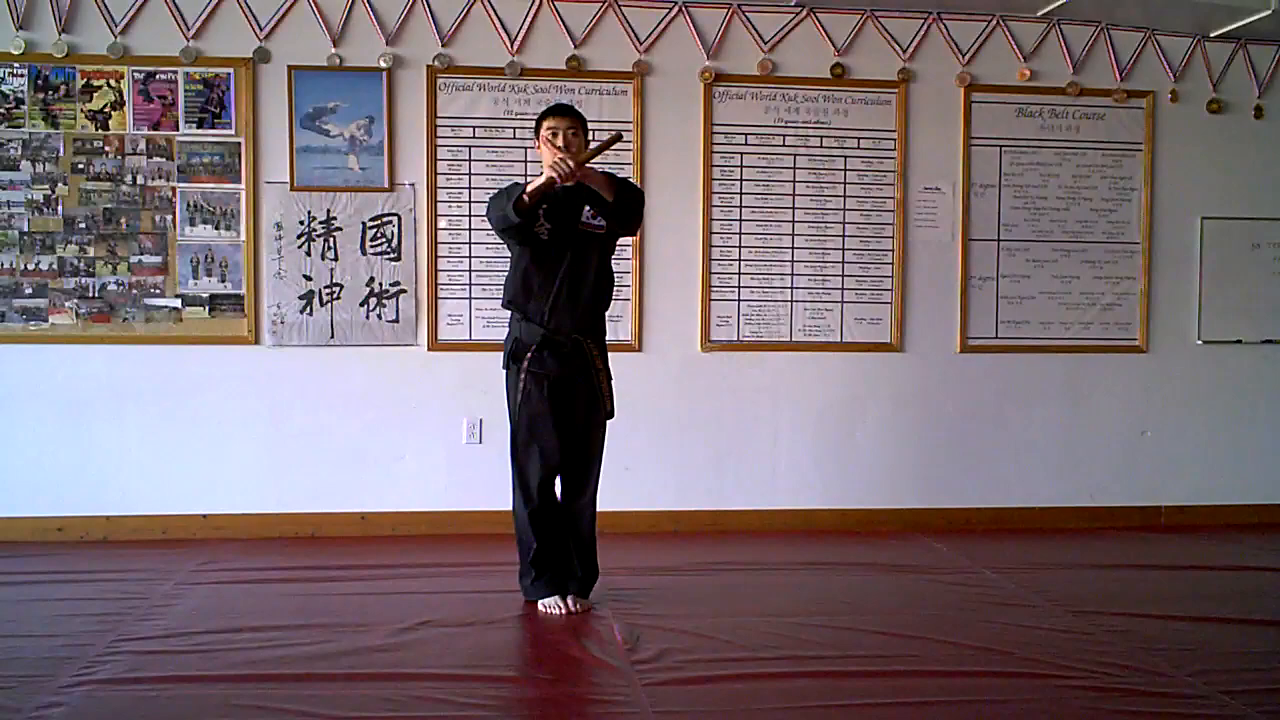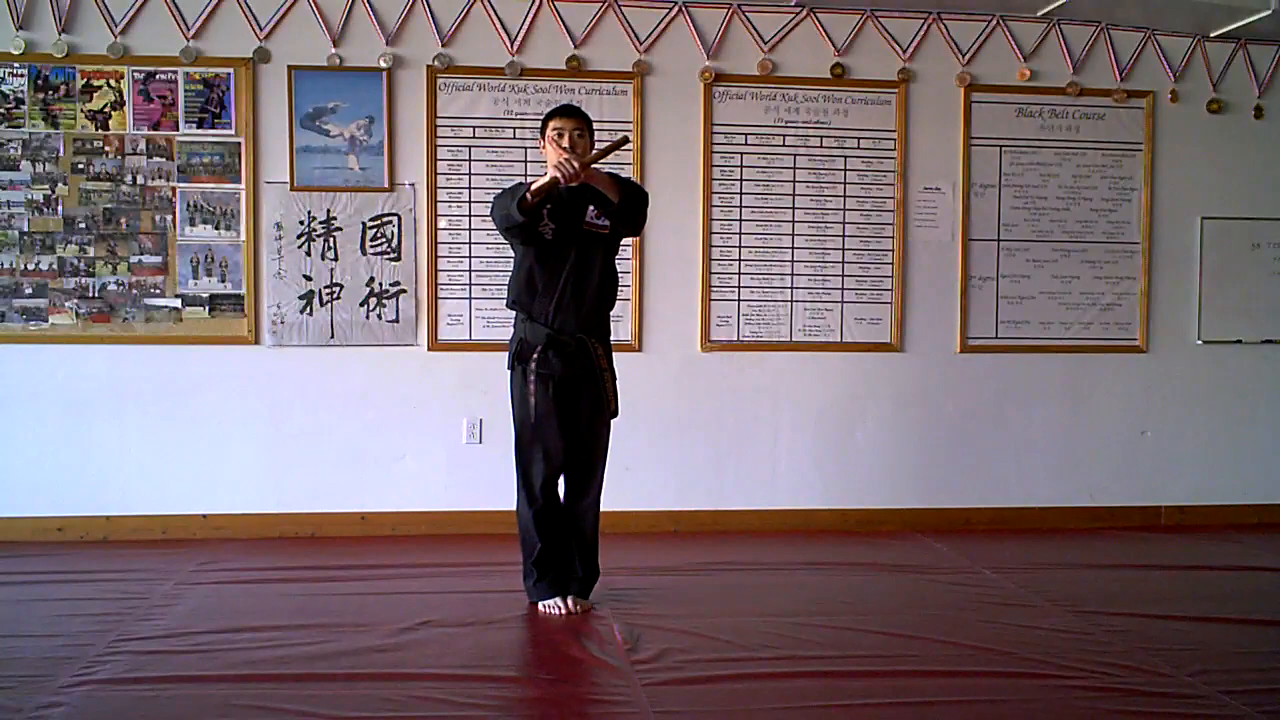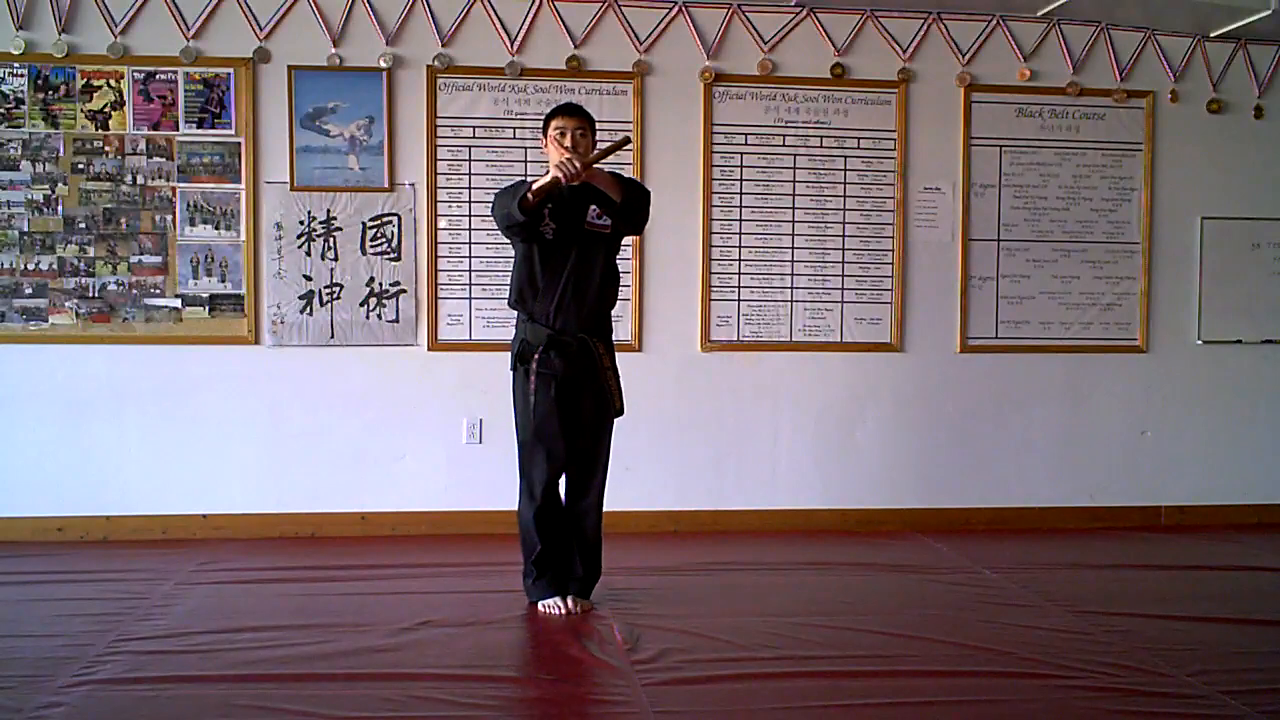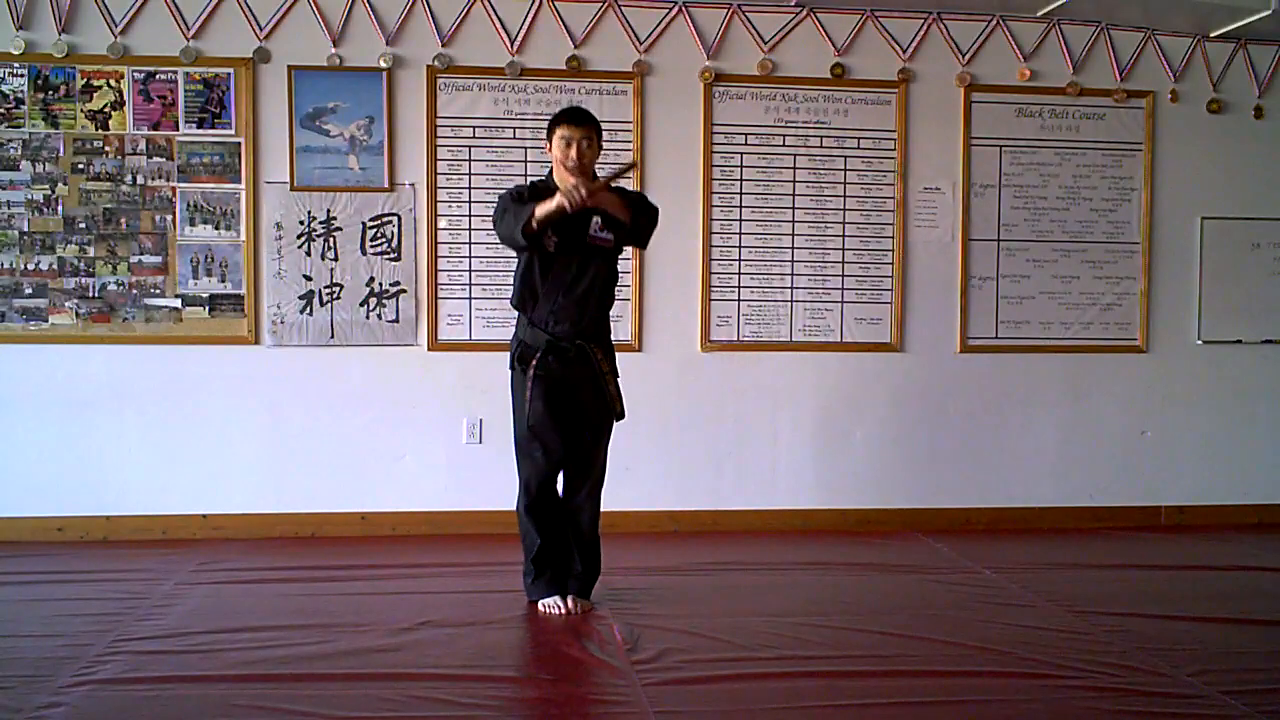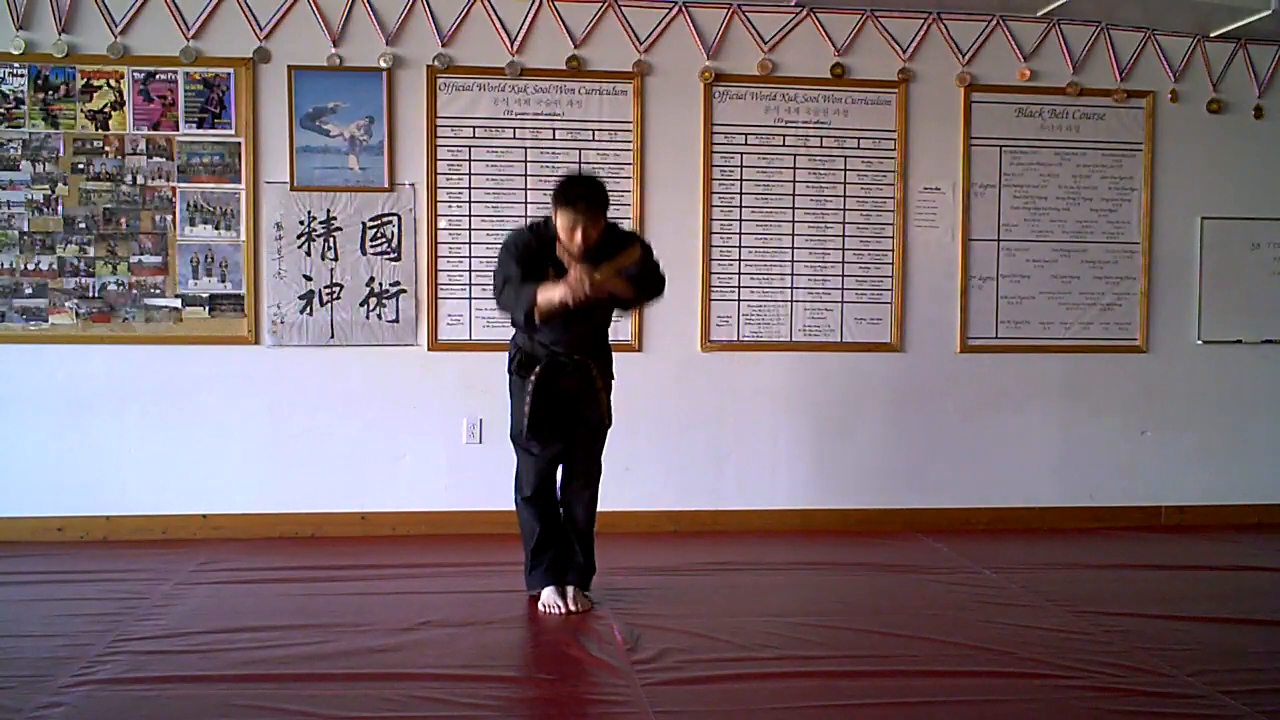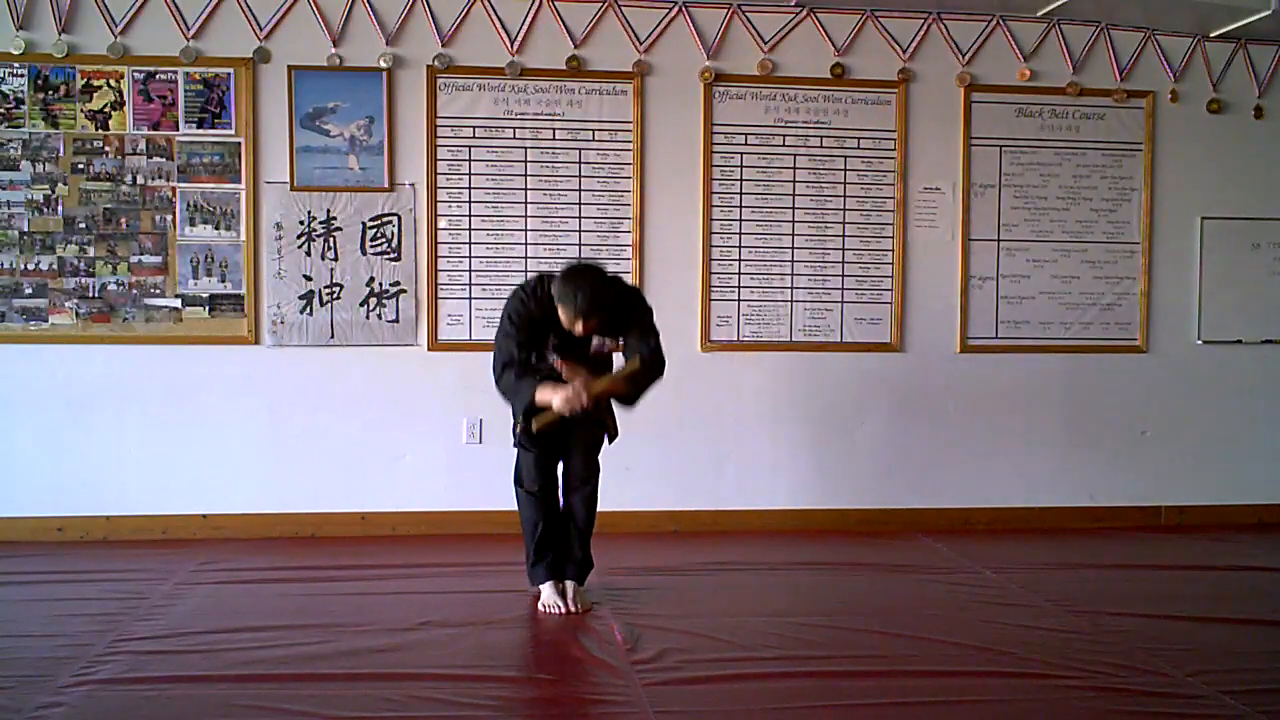
dt=0.2s
person 1, frame 1
left shoulder: (602, 199)
right shoulder: (521, 197)
left elbow: (632, 209)
right elbow: (502, 215)
left wrist: (588, 176)
right wrist: (541, 183)
left hip: (586, 355)
right hip: (532, 353)
left knee: (582, 475)
right knee: (535, 472)
left ankle: (576, 583)
right ankle: (544, 584)
person 1, frame 2
left shoulder: (606, 200)
right shoulder: (527, 198)
left elbow: (635, 209)
right elbow: (507, 214)
left wrist: (592, 177)
right wrist: (547, 180)
left hip: (591, 355)
right hip: (537, 353)
left knee: (586, 475)
right knee: (539, 472)
left ankle: (577, 583)
right ankle: (545, 584)
person 1, frame 3
left shoulder: (607, 194)
right shoulder: (527, 194)
left elbow: (639, 208)
right elbow: (507, 212)
left wrist: (593, 176)
right wrist: (547, 181)
left hip: (593, 354)
right hip: (539, 352)
left knee: (588, 475)
right knee: (541, 473)
left ankle: (579, 584)
right ankle: (545, 585)
person 1, frame 4
left shoulder: (612, 198)
right shoulder: (524, 198)
left elbow: (644, 222)
right elbow: (508, 225)
left wrist: (599, 196)
right wrist: (555, 202)
left hip: (592, 358)
right hip: (536, 353)
left knee: (586, 476)
right knee: (538, 474)
left ankle: (577, 584)
right ankle: (546, 585)
person 1, frame 5
left shoulder: (623, 244)
right shoulder: (525, 241)
left elbow: (651, 283)
right elbow: (508, 293)
left wrist: (600, 283)
right wrist: (554, 291)
left hip: (589, 371)
right hip: (536, 368)
left knee: (582, 476)
right knee: (536, 477)
left ankle: (575, 579)
right ankle: (546, 580)
person 1, frame 6
left shoulder: (626, 302)
right shoulder: (527, 299)
left elbow: (649, 361)
right elbow: (508, 368)
left wrist: (596, 385)
right wrist: (551, 395)
left hip: (591, 388)
right hip: (539, 385)
left knee: (582, 476)
right knee: (534, 474)
left ankle: (573, 576)
right ankle: (546, 579)
